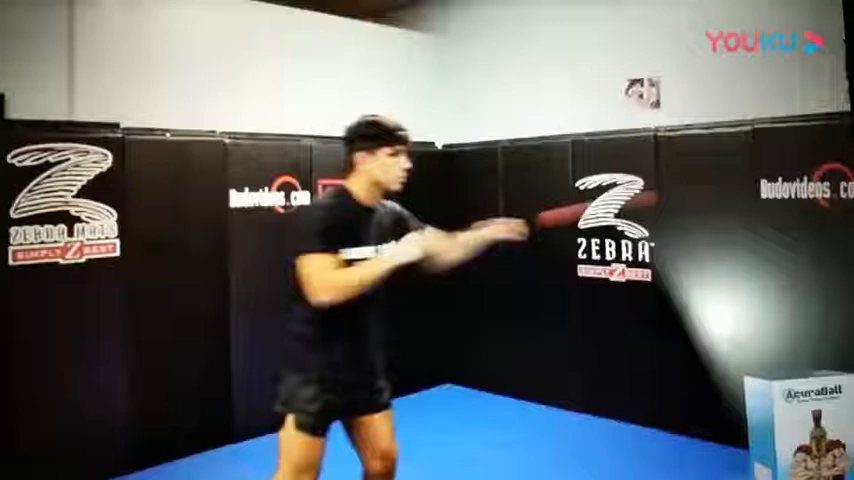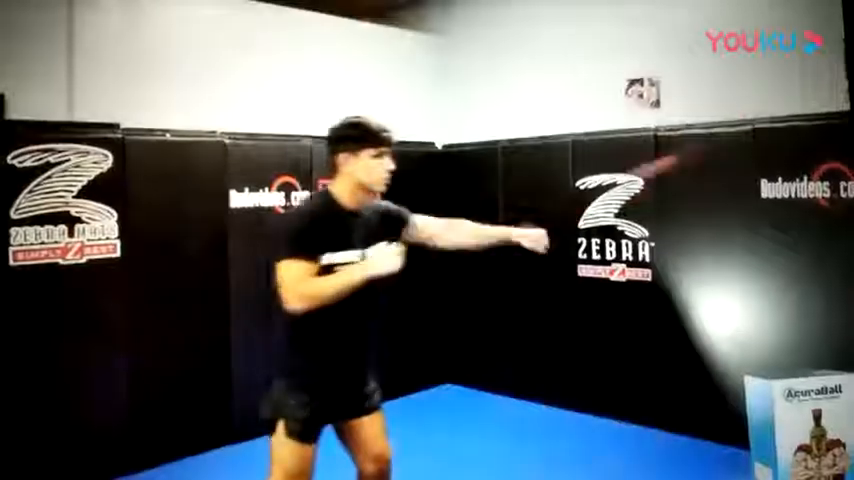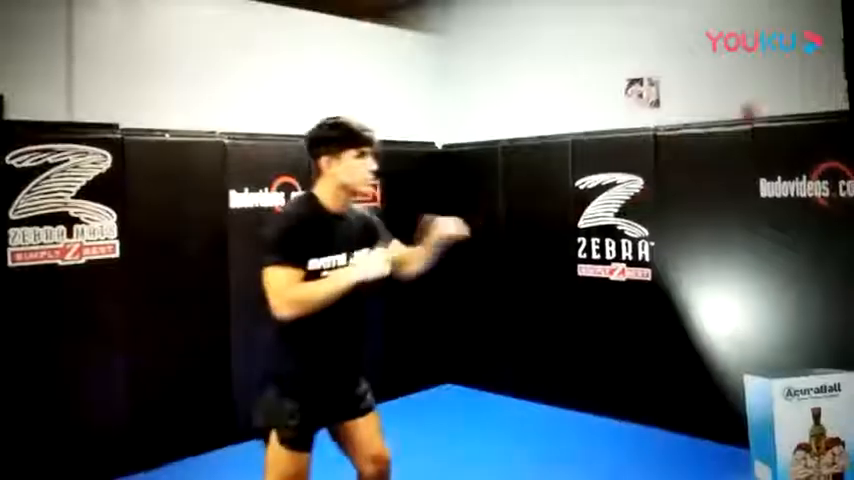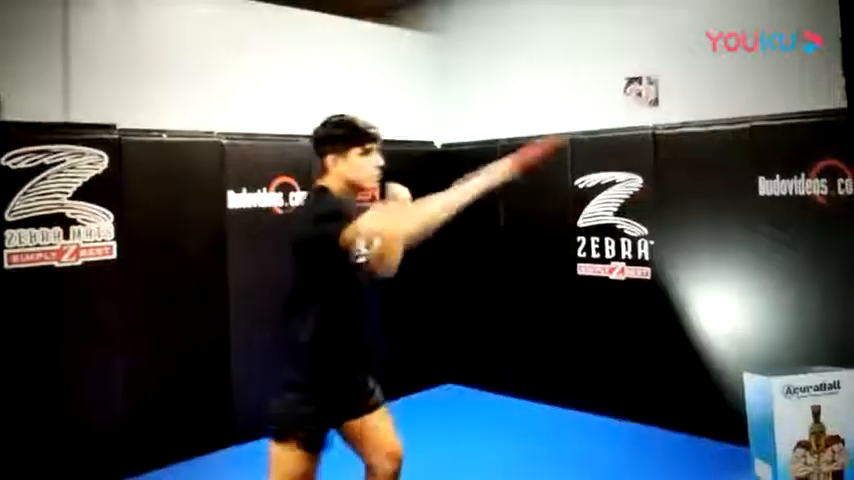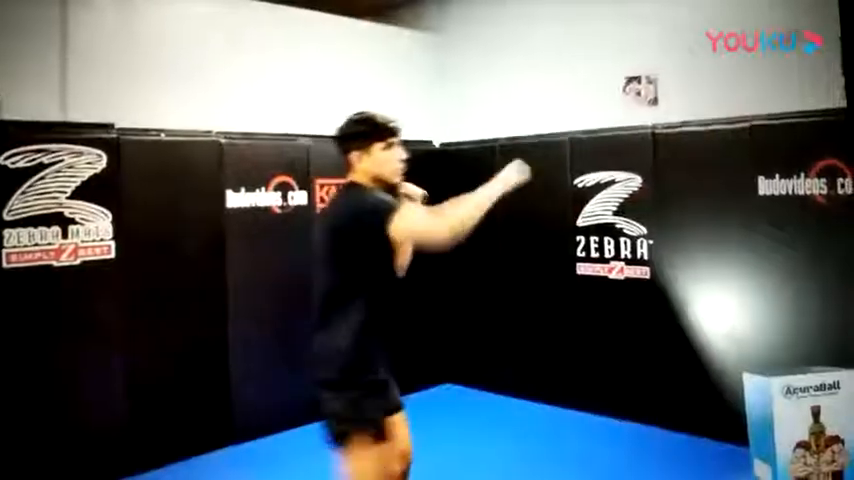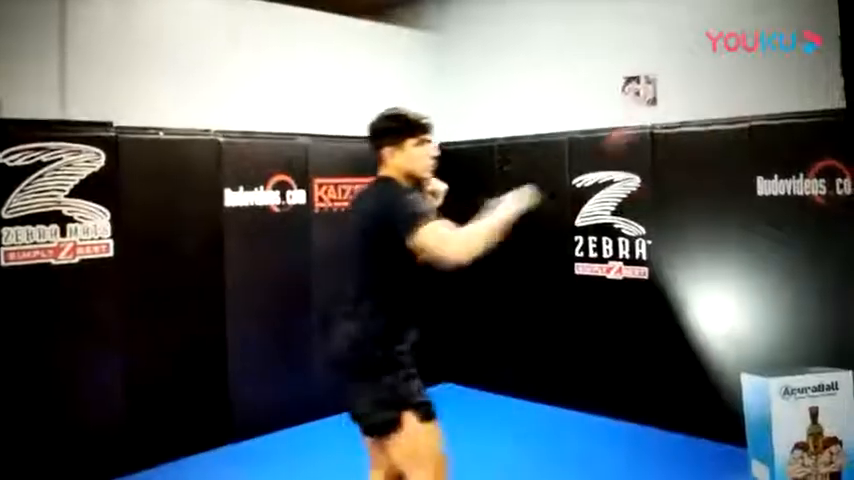
dt=0.2s
person 1, frame 1
left shoulder: (391, 216)
right shoulder: (324, 214)
left elbow: (441, 253)
right elbow: (323, 289)
left wrist: (486, 234)
right wrist: (394, 257)
left hip: (362, 360)
right hip: (315, 363)
person 1, frame 2
left shoulder: (381, 216)
right shoulder: (304, 220)
left elbow: (445, 232)
right elbow: (296, 297)
left wrist: (510, 233)
right wrist: (367, 268)
left hip: (355, 368)
right hip: (304, 372)
person 1, frame 3
left shoulder: (362, 222)
right shoulder: (291, 225)
left elbow: (406, 265)
right elbow: (285, 304)
left wrist: (435, 239)
right wrist: (357, 272)
left hip: (345, 374)
right hip: (296, 378)
person 1, frame 4
left shoulder: (350, 212)
right shoulder: (321, 213)
left elbow: (383, 268)
right elbow: (405, 224)
left wrist: (395, 210)
right wrist: (484, 180)
left hip: (350, 368)
right hip: (308, 374)
person 1, frame 5
left shoulder: (363, 208)
right shoulder: (362, 206)
left elbow: (394, 266)
right elbow: (439, 230)
left wrist: (408, 210)
right wrist: (501, 183)
left hip: (366, 360)
right hip: (346, 364)
person 1, frame 6
left shoulder: (376, 200)
right shoulder: (396, 201)
right elbow: (455, 251)
left wrist: (430, 209)
right wrist: (506, 209)
left hip: (373, 349)
right hip: (379, 353)
